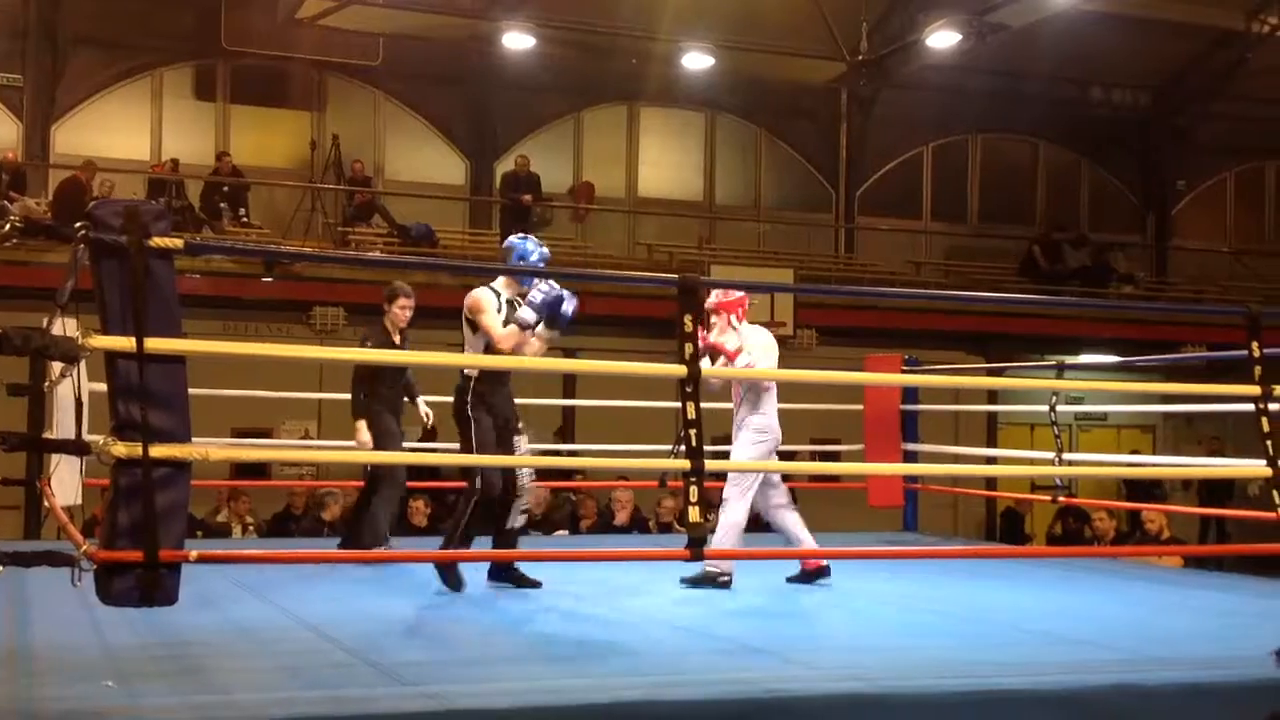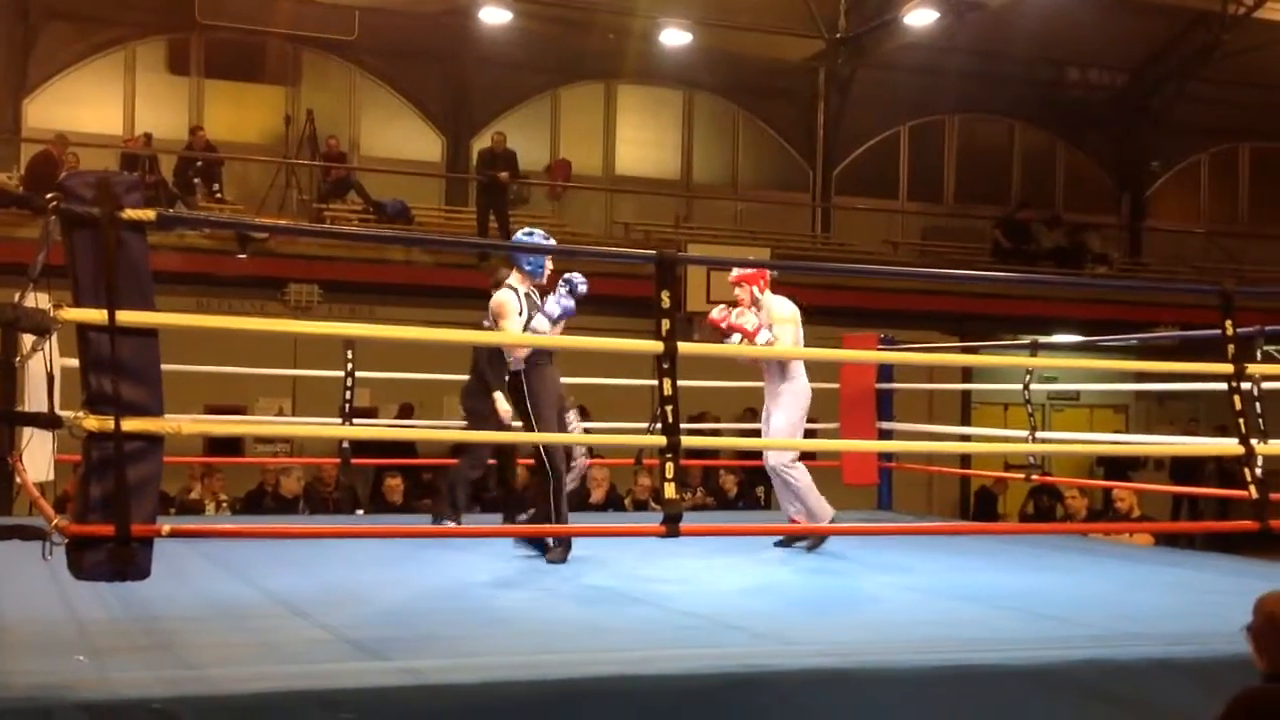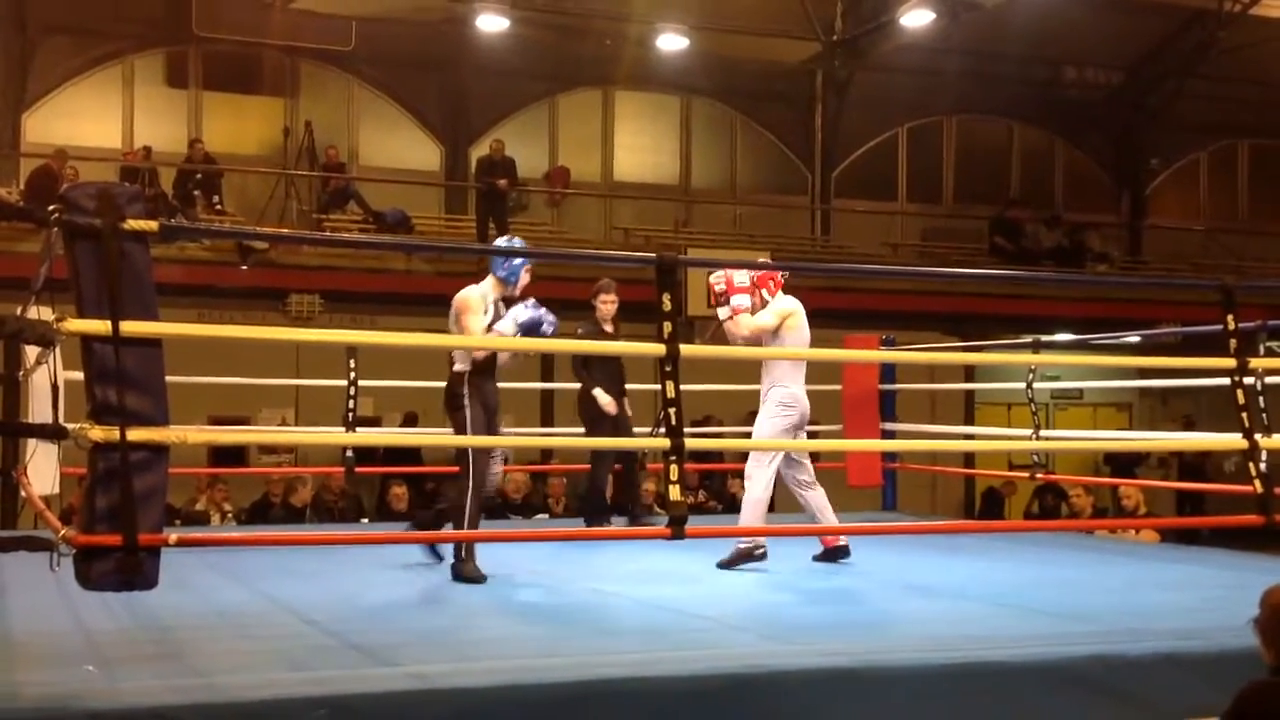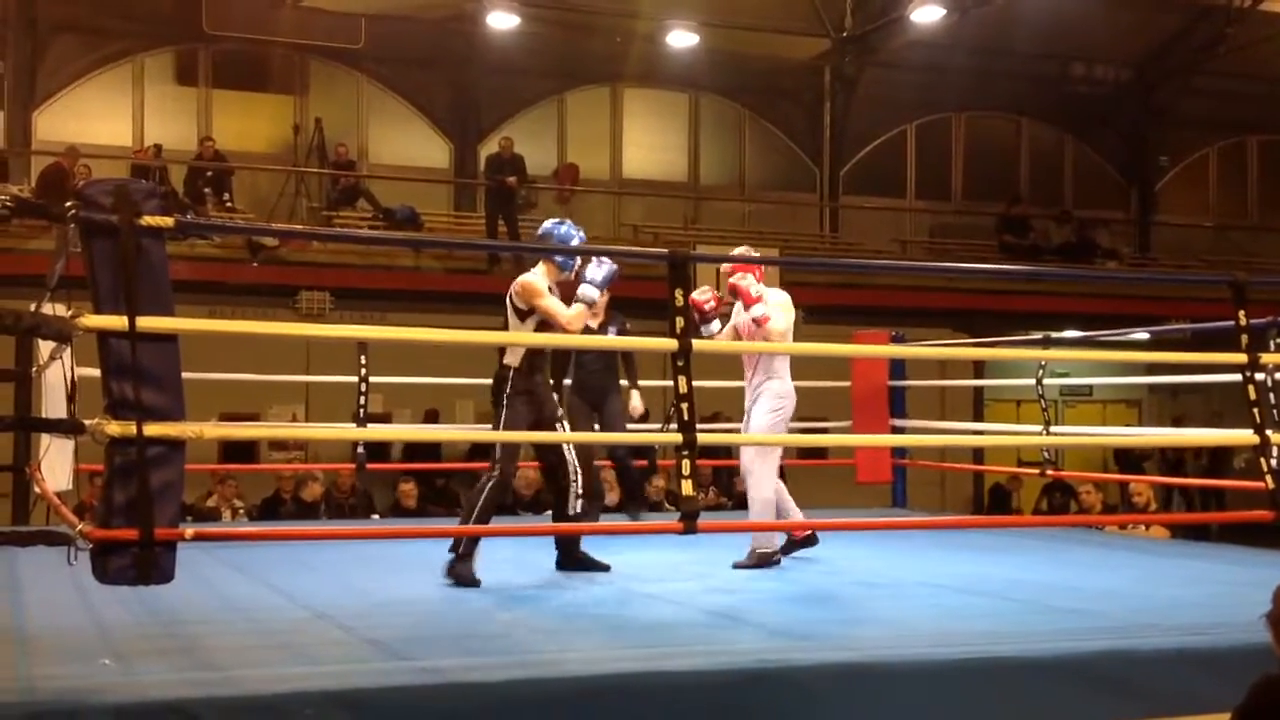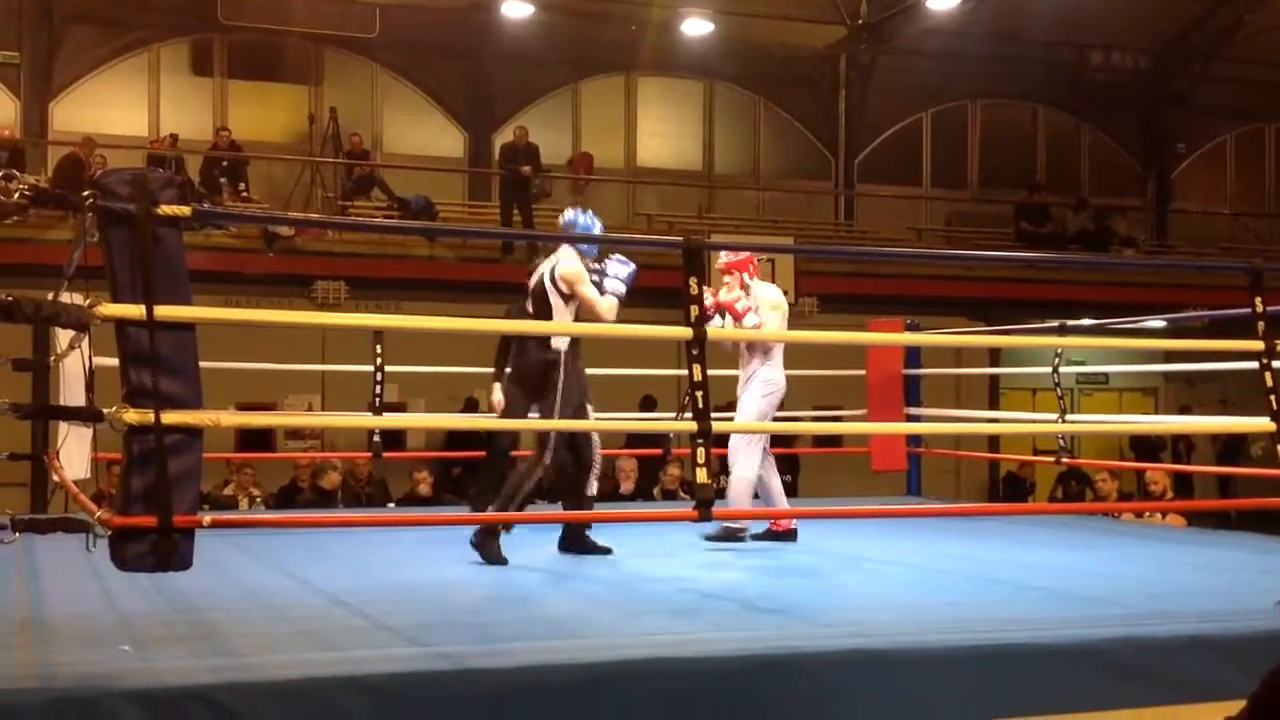
dt=1s
person 1, frame 1
left shoulder: (517, 303)
right shoulder: (480, 298)
left elbow: (531, 354)
right elbow: (503, 343)
left wrist: (549, 320)
right wrist: (533, 308)
left hip: (502, 400)
right hip: (476, 401)
left knee: (515, 485)
right knee: (487, 483)
left ankle: (502, 565)
right ankle: (449, 559)
person 1, frame 2
left shoulder: (533, 293)
right shoulder: (505, 299)
right elbow: (516, 349)
left wrist: (565, 302)
right wrist: (546, 317)
left hip: (548, 380)
right hip: (530, 385)
left knee: (565, 459)
right knee: (552, 462)
left ankle: (539, 529)
right ankle: (559, 538)
person 1, frame 3
left shoulder: (499, 304)
right shoulder: (470, 298)
right elbow: (476, 349)
left wrist: (528, 332)
right wrist: (512, 322)
left hip: (487, 391)
right hip: (467, 390)
left knee: (487, 476)
right knee: (475, 469)
left ankle: (428, 522)
right ankle: (464, 559)
person 1, frame 4
left shoulder: (549, 288)
right shoulder: (529, 285)
left elbow: (569, 326)
right elbow: (570, 323)
left wrist: (587, 291)
right wrist: (592, 287)
left hip: (538, 388)
right hip: (512, 388)
left knee: (571, 468)
right knee: (500, 471)
left ankle: (569, 551)
right ankle: (460, 556)
person 1, frame 5
left shoulder: (546, 269)
right shoulder: (571, 267)
right elbow: (604, 314)
left wrist: (596, 283)
right wrist: (617, 282)
left hip: (551, 367)
right hip: (556, 369)
left knee: (585, 450)
right knee: (547, 454)
left ankle: (575, 532)
right ankle: (489, 531)
person 2, frame 1
left shoulder: (757, 337)
right shoulder: (734, 341)
left elbow: (764, 380)
right elbow: (712, 379)
left wrist: (732, 352)
right wrist: (700, 353)
left hip: (758, 428)
right hip: (751, 430)
left knee: (735, 496)
right knee: (774, 502)
left ankle: (718, 568)
right ankle: (813, 562)
person 2, frame 2
left shoulder: (781, 308)
right shoulder: (757, 313)
left wrist: (755, 331)
right wrist: (728, 331)
left hip: (791, 393)
right hip: (775, 395)
left knee: (781, 461)
right knee: (773, 462)
left ankle: (822, 518)
right ankle: (801, 523)
person 2, frame 3
left shoulder: (785, 304)
right shoulder: (780, 311)
left elbow: (745, 330)
right elbow: (738, 337)
left wrist: (739, 293)
right wrist: (722, 301)
left hip: (783, 399)
right hip: (788, 401)
left knee: (757, 469)
right knee: (800, 476)
left ankle: (751, 544)
right ankle: (835, 541)
person 2, frame 4
left shoulder: (776, 298)
right shoulder: (741, 308)
left elbow: (776, 337)
right elbow: (722, 343)
left wrist: (752, 301)
right wrist: (707, 316)
left hip: (775, 391)
right hip: (756, 395)
left knee: (756, 465)
right knee: (761, 469)
left ankle: (765, 547)
right ankle: (800, 530)
person 2, frame 5
left shoulder: (768, 294)
right shoulder: (743, 300)
left elbow: (768, 339)
left wrist: (739, 311)
right wrist: (710, 315)
left hip: (767, 380)
right hip: (750, 383)
left knee: (742, 443)
right knee: (758, 454)
left ankle: (735, 523)
right ankle: (782, 523)
person 3, frame 1
left shoulder: (402, 338)
right shoulder: (373, 339)
right elbow: (358, 385)
left wrist: (418, 401)
right wrist: (360, 425)
left hip: (388, 415)
right hip: (377, 416)
left knee: (379, 480)
right knee: (394, 477)
left ankle: (353, 541)
right ankle: (372, 542)
person 3, frame 2
right shoulder: (489, 322)
right elbow: (482, 363)
right wrist: (498, 396)
left hip: (489, 394)
right hip: (482, 395)
left knee: (506, 454)
right knee: (476, 455)
left ankle: (511, 514)
right ankle: (447, 514)
person 3, frame 3
left shoulder: (616, 329)
right shoulder: (586, 330)
right elbow: (577, 368)
left wrist: (625, 400)
right wrist: (598, 392)
left hip: (616, 400)
right hip: (594, 401)
left knee: (630, 457)
right knee: (603, 458)
left ankle: (635, 514)
right ankle: (596, 518)
person 3, frame 4
left shoulder: (618, 324)
left elbow: (628, 360)
right elbow: (560, 363)
left wrist: (635, 392)
right wrist: (554, 396)
left hip: (610, 393)
right hip: (579, 395)
left knee: (619, 450)
left ankle: (634, 501)
person 3, frame 5
right shoulder: (515, 312)
right elbow: (503, 350)
right wrist: (496, 386)
right hip: (520, 382)
right knee: (502, 441)
right ankle: (481, 502)
